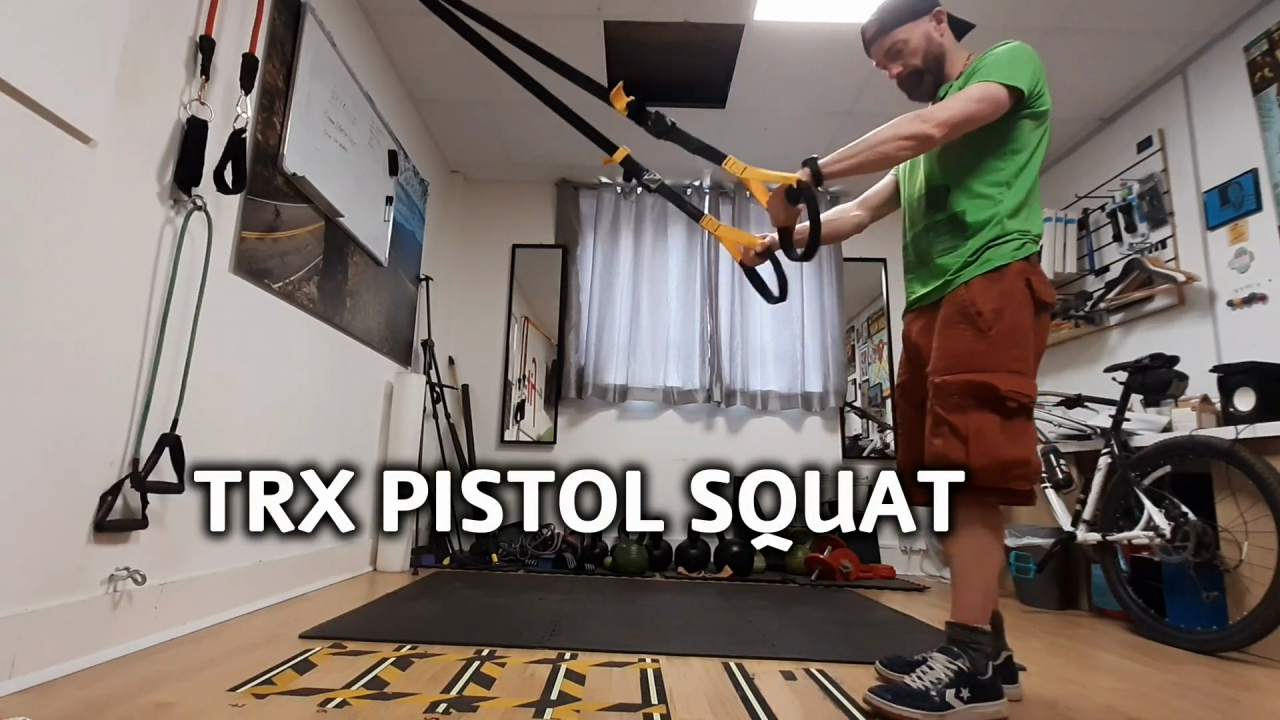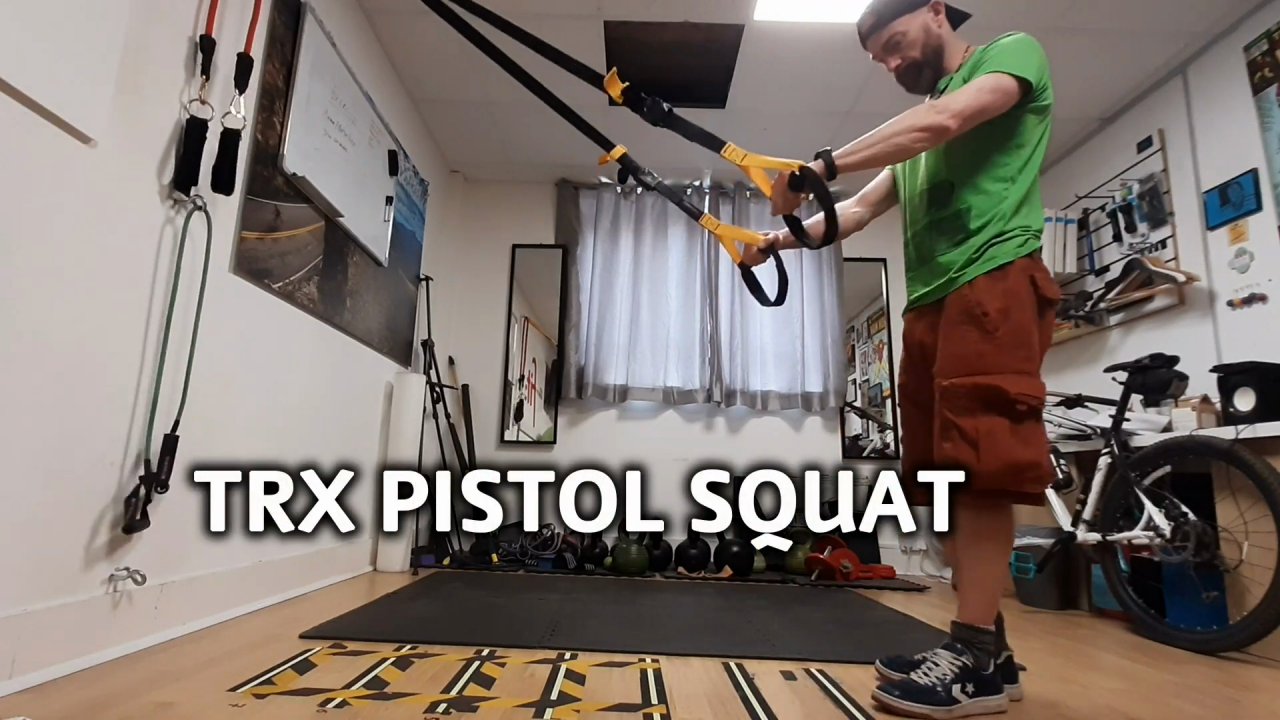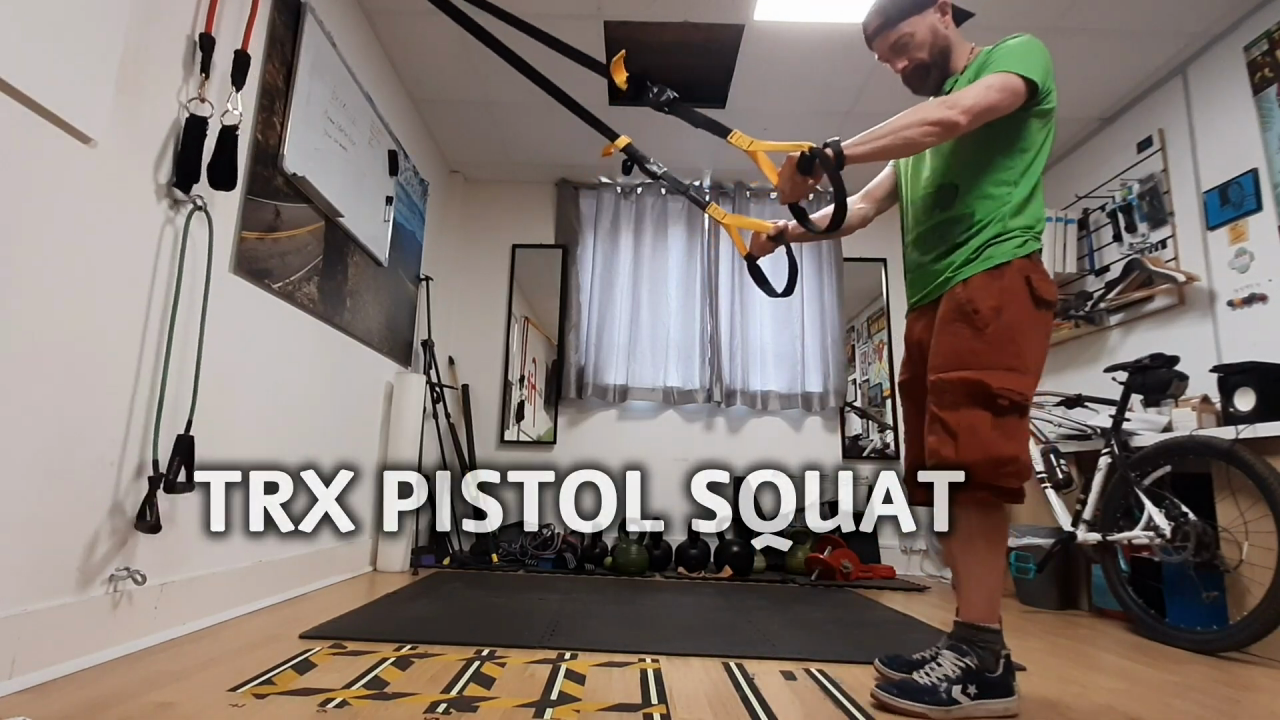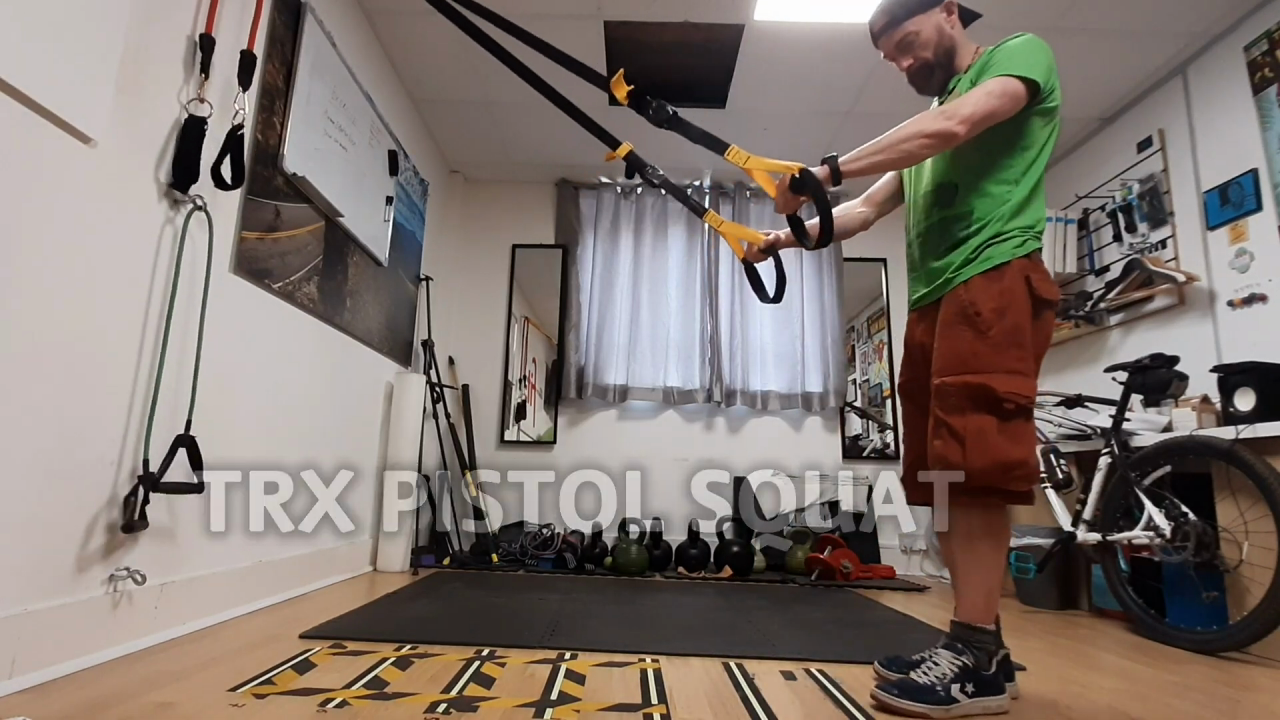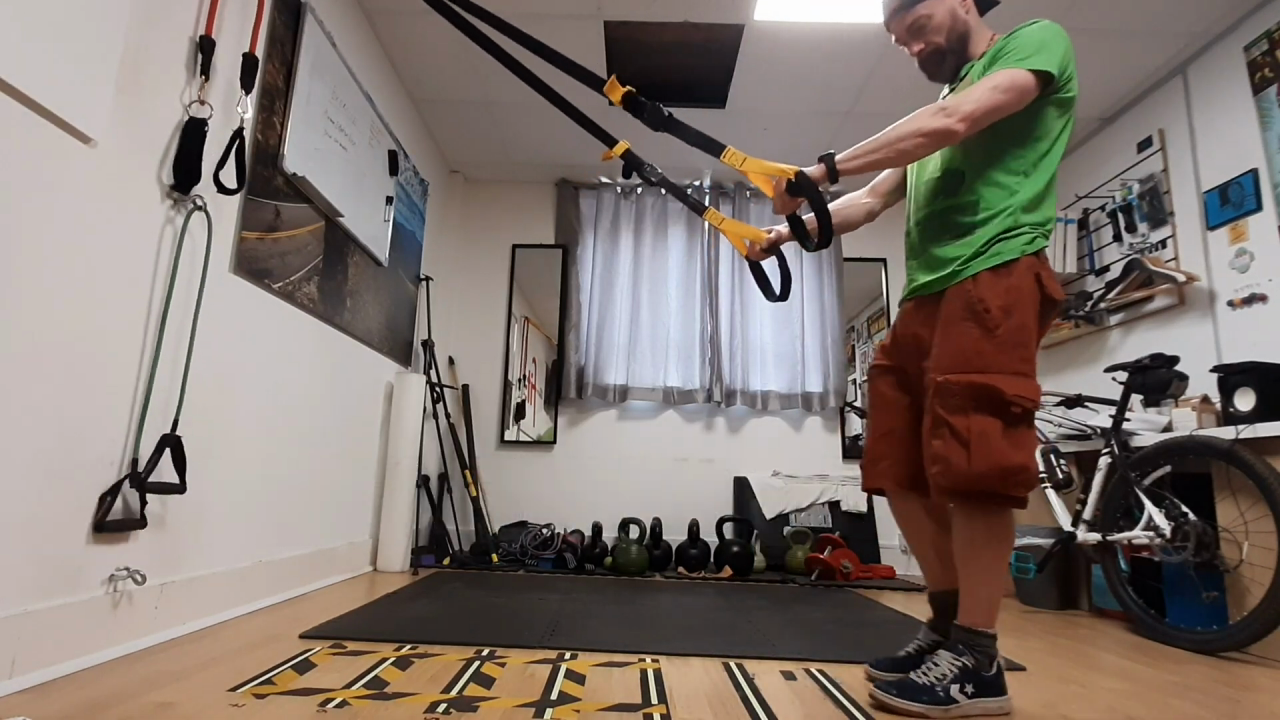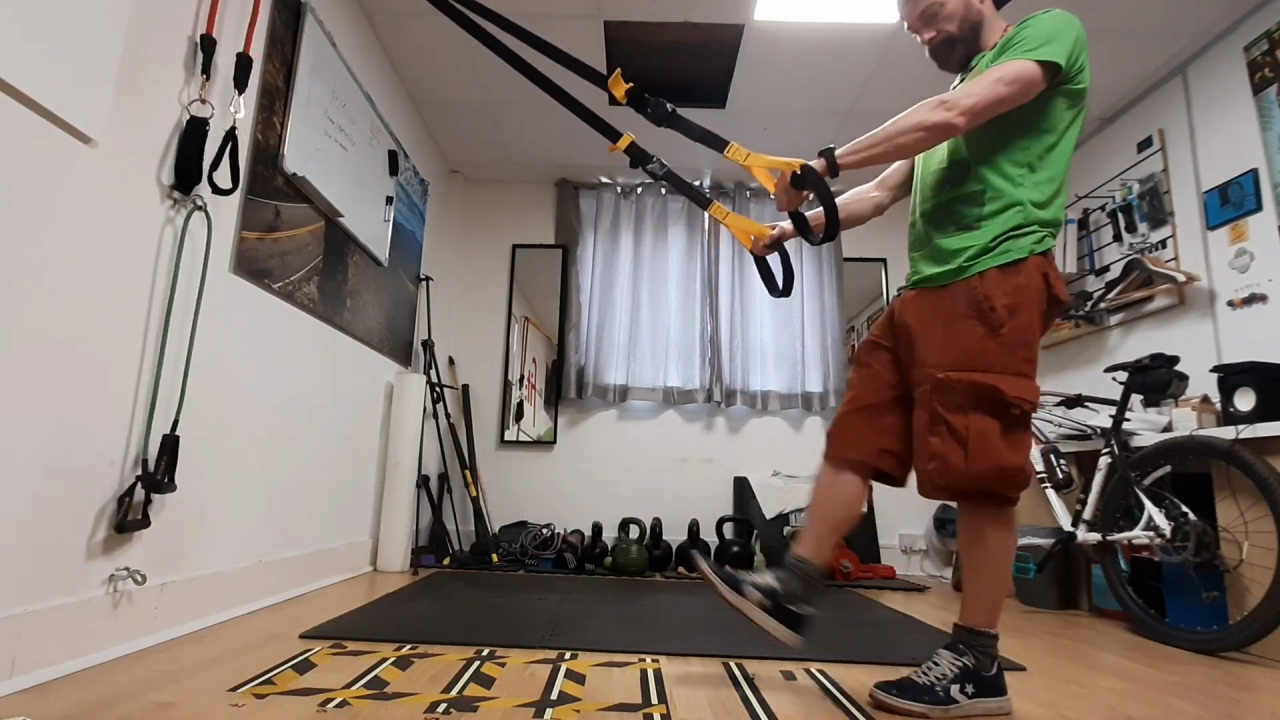
dt=0.4s
person 1, frame 1
left shoulder: (1012, 62)
right shoulder: (923, 135)
left elbow: (929, 128)
right elbow: (861, 213)
left wrist: (812, 173)
right wrist: (782, 239)
left hip: (992, 287)
right hip: (930, 305)
left knee: (974, 465)
right knee: (945, 474)
right ankle: (985, 648)
person 1, frame 2
right shoulder: (918, 126)
left elbow: (942, 121)
right elbow: (859, 210)
left wrist: (821, 166)
right wrist: (783, 239)
left hip: (993, 284)
right hip: (930, 302)
left knee: (981, 465)
right knee: (942, 473)
left ankle: (976, 658)
right ankle: (983, 645)
person 1, frame 3
right shoulder: (921, 127)
left elbow: (953, 117)
right elbow: (862, 206)
left wrist: (828, 154)
right wrist: (791, 230)
left hip: (993, 283)
right hip: (932, 302)
left knee: (970, 462)
right knee: (942, 472)
right ankle: (974, 646)
person 1, frame 4
right shoulder: (926, 125)
left elbow: (952, 126)
right elbow: (866, 210)
left wrist: (829, 169)
right wrist: (788, 236)
left hip: (995, 285)
right hip: (933, 304)
left knee: (973, 468)
right knee: (942, 477)
left ankle: (975, 662)
right ankle: (976, 645)
person 1, frame 5
right shoulder: (940, 104)
left elbow: (951, 123)
right elbow: (871, 200)
left wrist: (824, 167)
right wrist: (792, 231)
left hip: (993, 284)
right hip: (924, 299)
left knee: (972, 471)
right knee: (900, 471)
right ankle: (948, 629)
person 1, frame 6
right shoulder: (957, 92)
left elbow: (953, 114)
right elbow: (882, 192)
left wrist: (826, 162)
right wrist: (798, 226)
left hip: (994, 286)
right hip: (923, 295)
left knee: (980, 473)
right knee: (853, 442)
right ankle: (789, 592)
